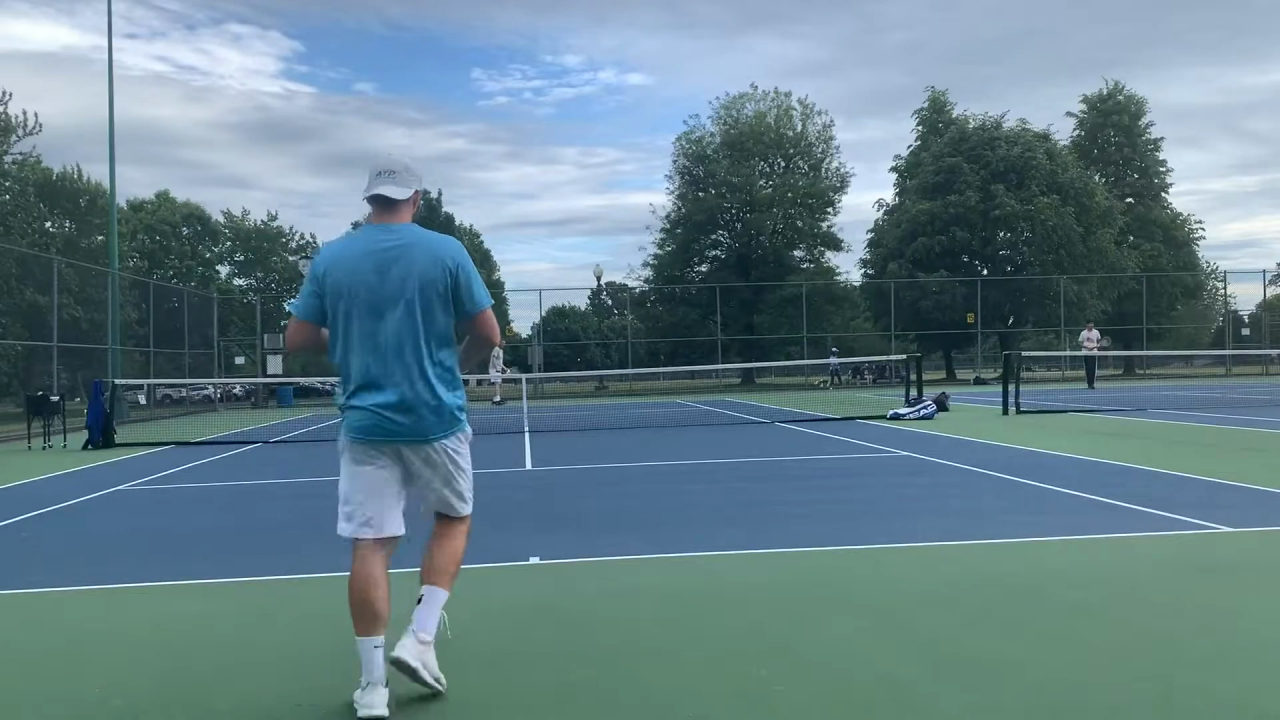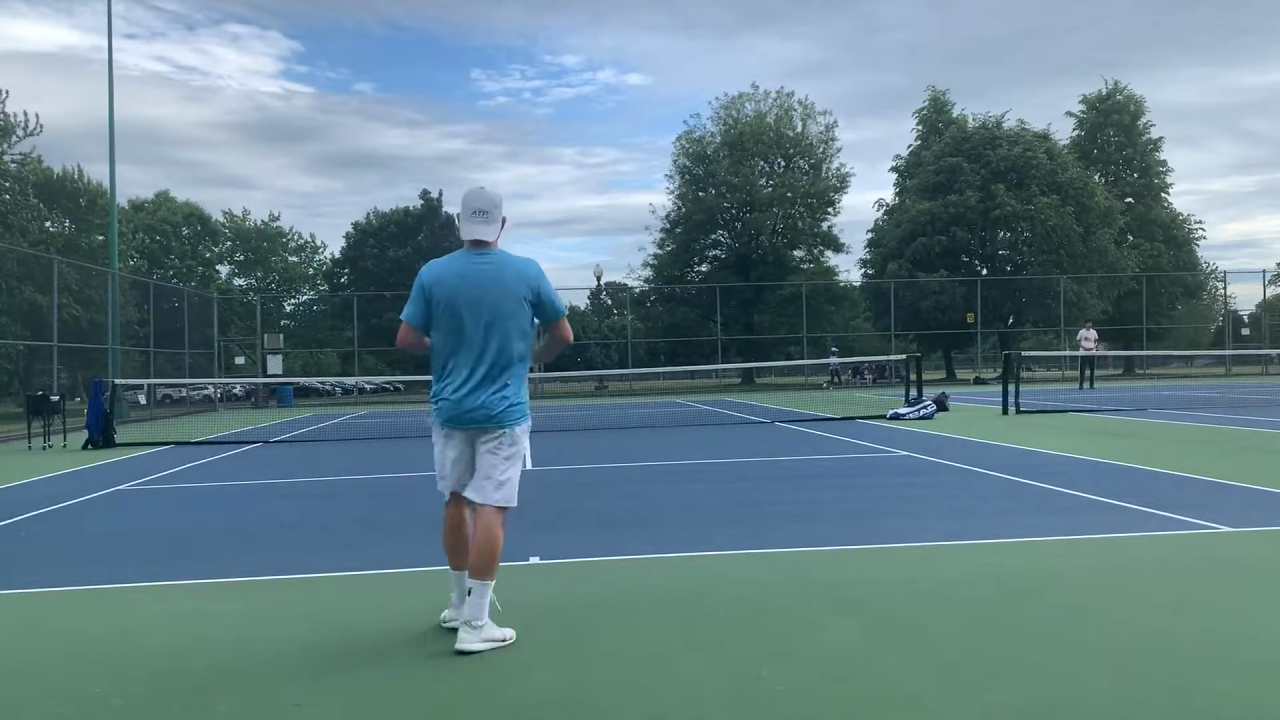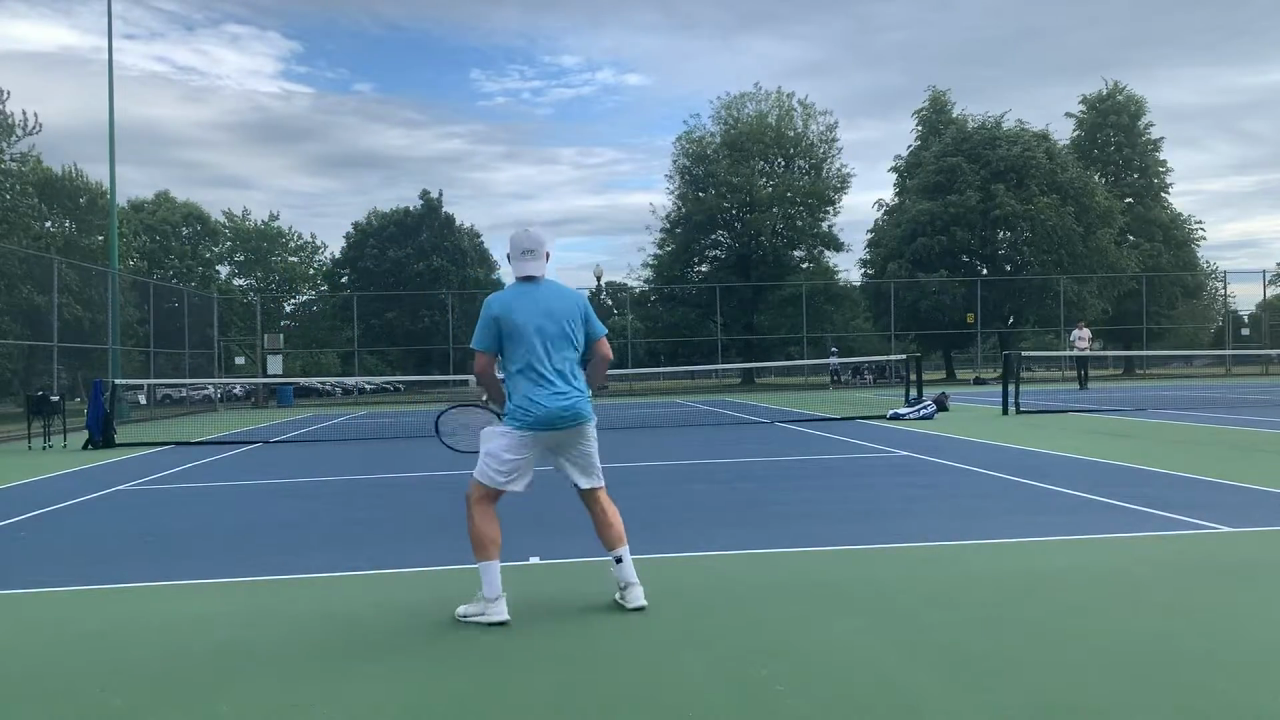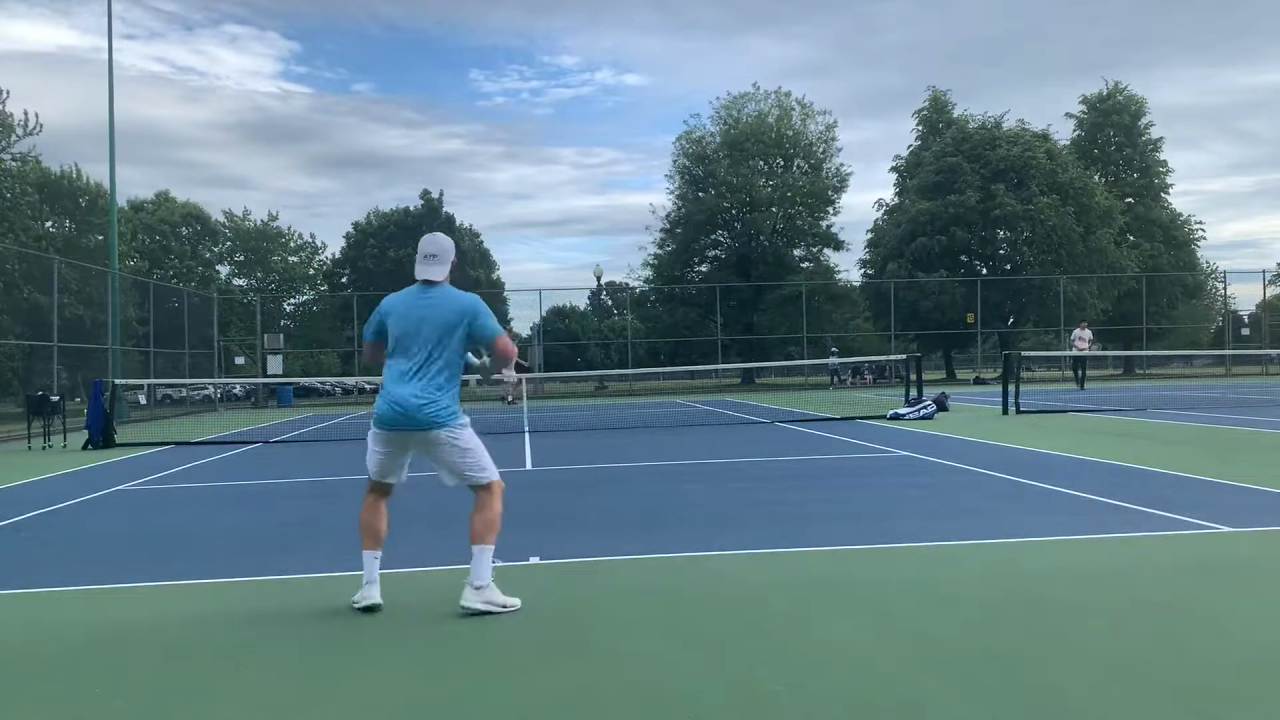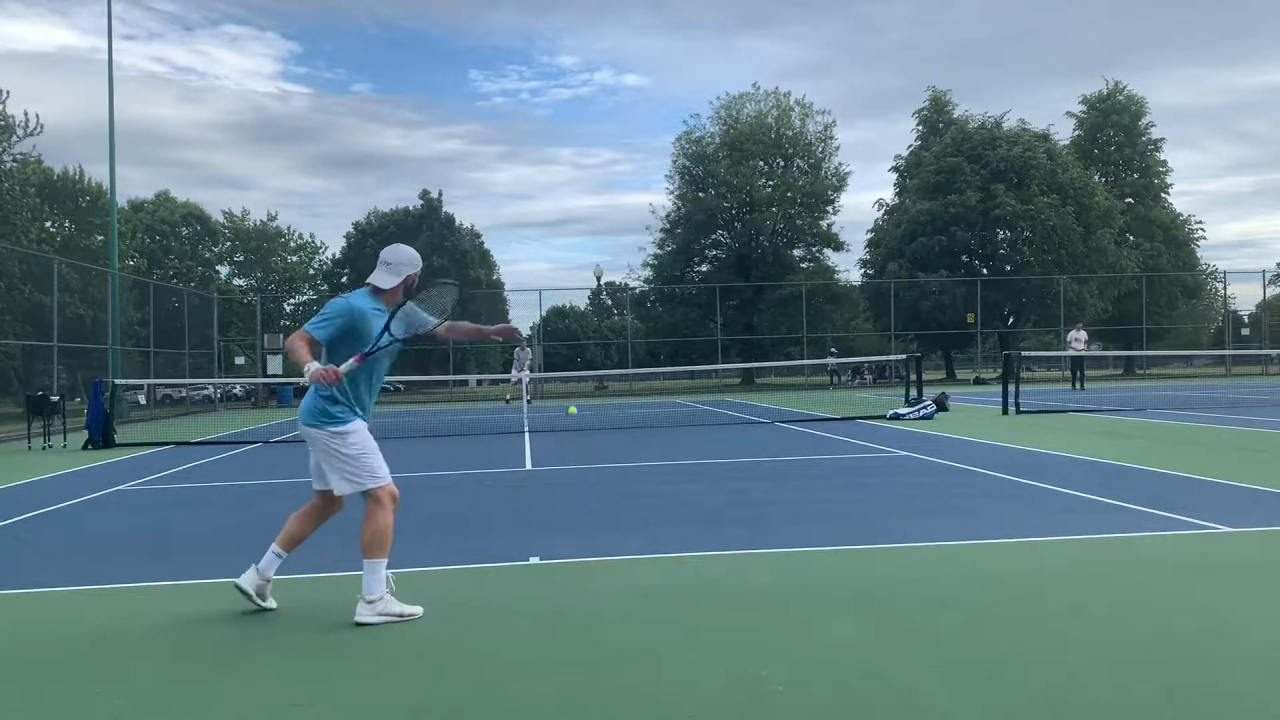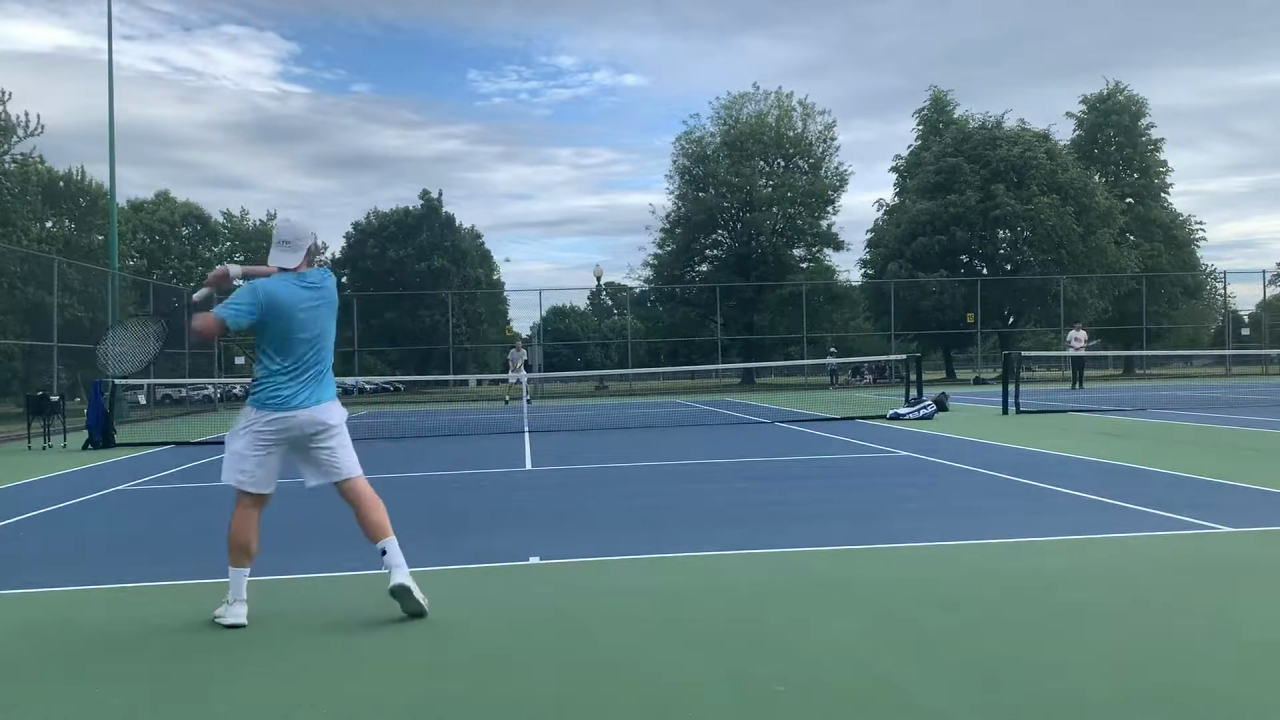
dt=0.7s
person 1, frame 1
left shoulder: (329, 257)
right shoulder: (446, 251)
left elbow: (297, 338)
right elbow: (488, 334)
left hip: (365, 423)
right hip: (437, 419)
left knee: (371, 545)
right knee: (453, 521)
right ankle: (419, 639)
person 1, frame 2
left shoulder: (431, 274)
right shoulder: (528, 272)
left elbow: (405, 340)
right elbow: (563, 336)
left hip: (451, 411)
right hip: (504, 412)
left knee: (456, 503)
right knee: (490, 510)
left ankle: (463, 604)
right ankle: (475, 624)
person 1, frame 3
left shoulder: (496, 304)
right shoulder: (575, 299)
left elbow: (482, 367)
right elbow: (604, 356)
left wrist: (502, 402)
left hip: (524, 420)
right hip: (575, 415)
left knee: (479, 499)
right knee: (596, 496)
left ankle: (491, 599)
right ankle: (630, 586)
person 1, frame 4
left shoulder: (391, 304)
right shoulder: (468, 304)
left elbow: (370, 354)
right elbow: (507, 352)
right wrist: (490, 366)
left hip: (389, 415)
right hip: (439, 418)
left knee: (377, 493)
right knee: (490, 489)
left ankle: (369, 587)
right ankle: (479, 587)
person 1, frame 5
left shoulder: (399, 310)
right shoulder: (350, 306)
left elbow: (445, 330)
right elbow: (295, 341)
left wrist: (489, 331)
right wrist: (312, 369)
left hip: (331, 419)
right hip: (333, 419)
left knee: (325, 502)
right knee: (383, 498)
left ankle: (260, 575)
right ankle: (373, 600)
person 1, frame 6
left shoulder: (260, 292)
right shoulder: (325, 282)
left elbow: (202, 328)
left wrist: (211, 314)
right wrist: (236, 272)
left hip: (269, 414)
right hip: (321, 409)
left knee: (248, 504)
right knee: (359, 489)
left ankle: (235, 603)
right ankle: (399, 570)
